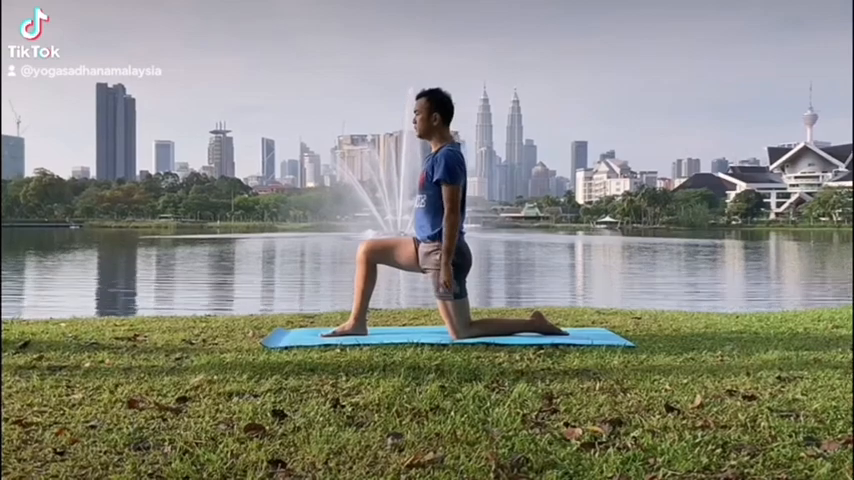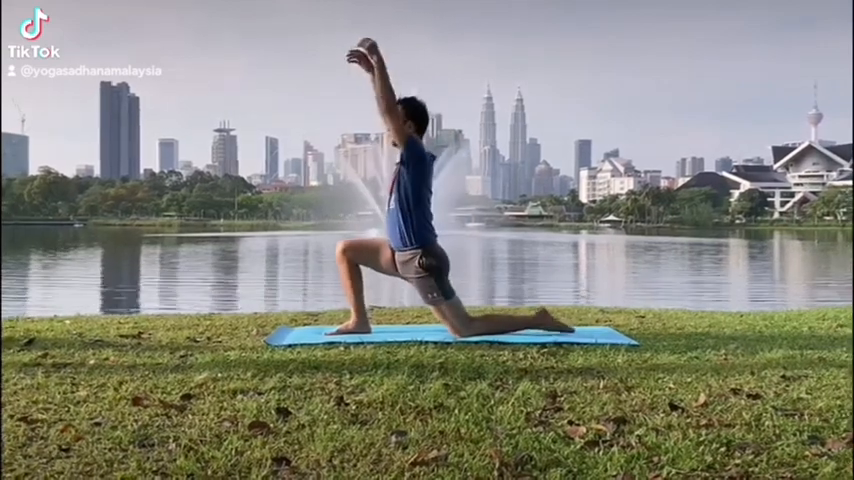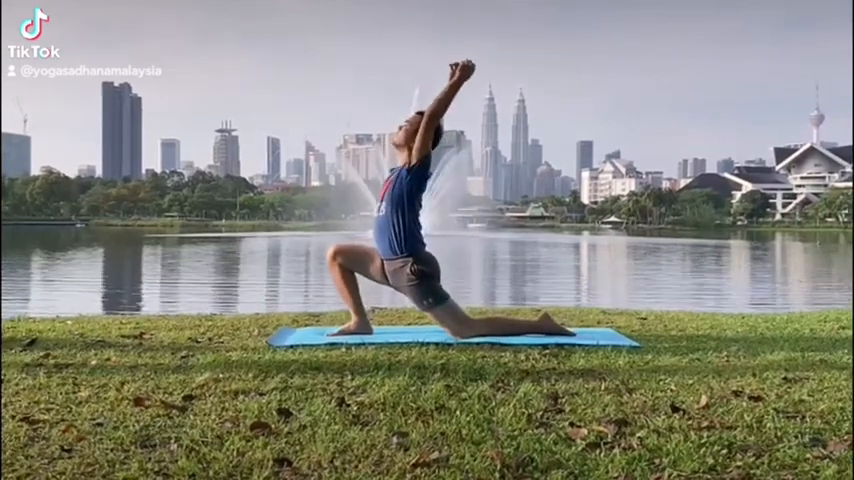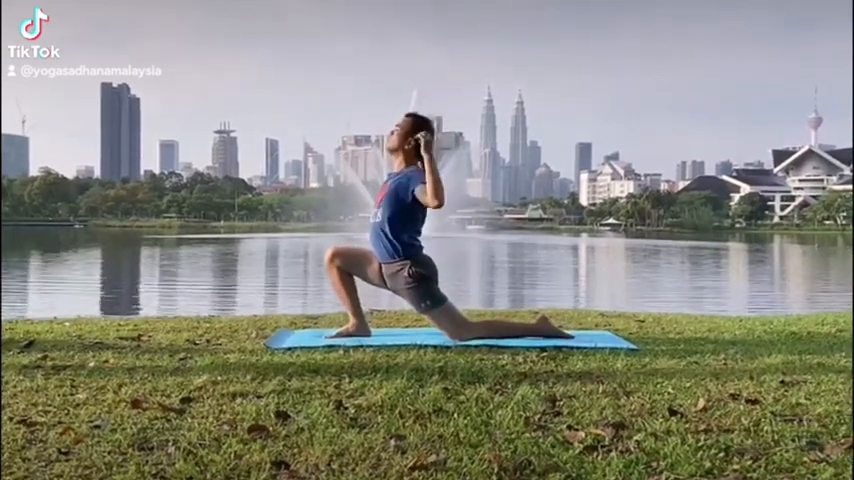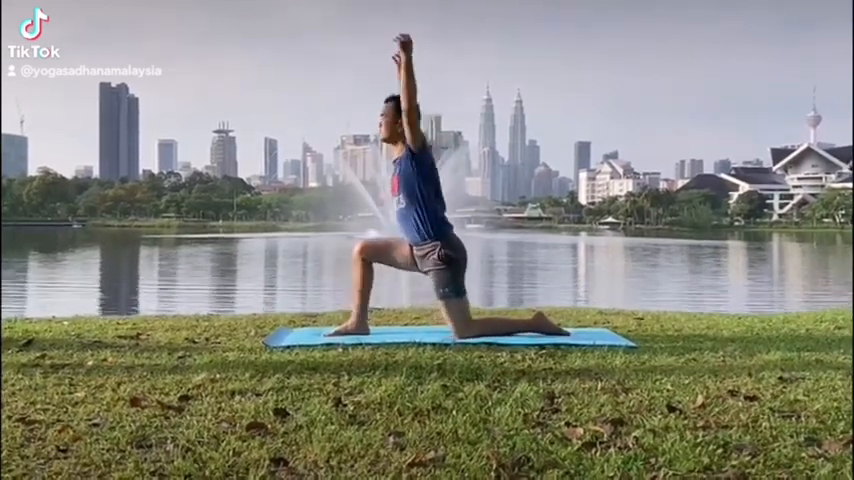
dt=1s
person 1, frame 1
left shoulder: (447, 157)
right shoulder: (437, 155)
left elbow: (452, 213)
left wrist: (446, 264)
left hip: (441, 252)
right hip: (425, 246)
left knee: (462, 332)
right knee: (367, 250)
left ankle: (533, 324)
right ankle: (357, 322)
person 1, frame 2
left shoulder: (416, 157)
right shoulder: (412, 159)
left elbow: (387, 110)
right elbow: (390, 110)
left wrist: (377, 61)
right wrist: (372, 69)
left hip: (421, 260)
right hip: (402, 254)
left knee: (465, 328)
right knee: (345, 250)
left ankle: (537, 320)
right ankle: (358, 321)
person 1, frame 3
left shoulder: (415, 169)
right shoulder: (402, 170)
left elbow: (430, 120)
right elbow: (430, 119)
left wrist: (457, 82)
right wrist: (454, 82)
left hip: (411, 268)
right hip: (391, 263)
left knee: (465, 329)
right knee: (336, 255)
left ankle: (539, 325)
right ankle: (360, 322)
person 1, frame 4
left shoulder: (413, 177)
right shoulder: (399, 176)
left elbow: (436, 200)
left wrist: (428, 156)
left hip: (409, 271)
right hip: (388, 266)
left knee: (463, 332)
right knee: (335, 257)
left ankle: (536, 328)
right ankle: (358, 323)
person 1, frame 5
left shoulder: (416, 153)
right shoulder: (402, 157)
left elbow: (409, 108)
right elbow: (405, 107)
left wrist: (407, 59)
right wrist: (403, 65)
left hip: (441, 252)
right hip: (418, 249)
left knee: (464, 330)
right knee: (363, 251)
left ankle: (534, 324)
right ankle: (358, 321)
